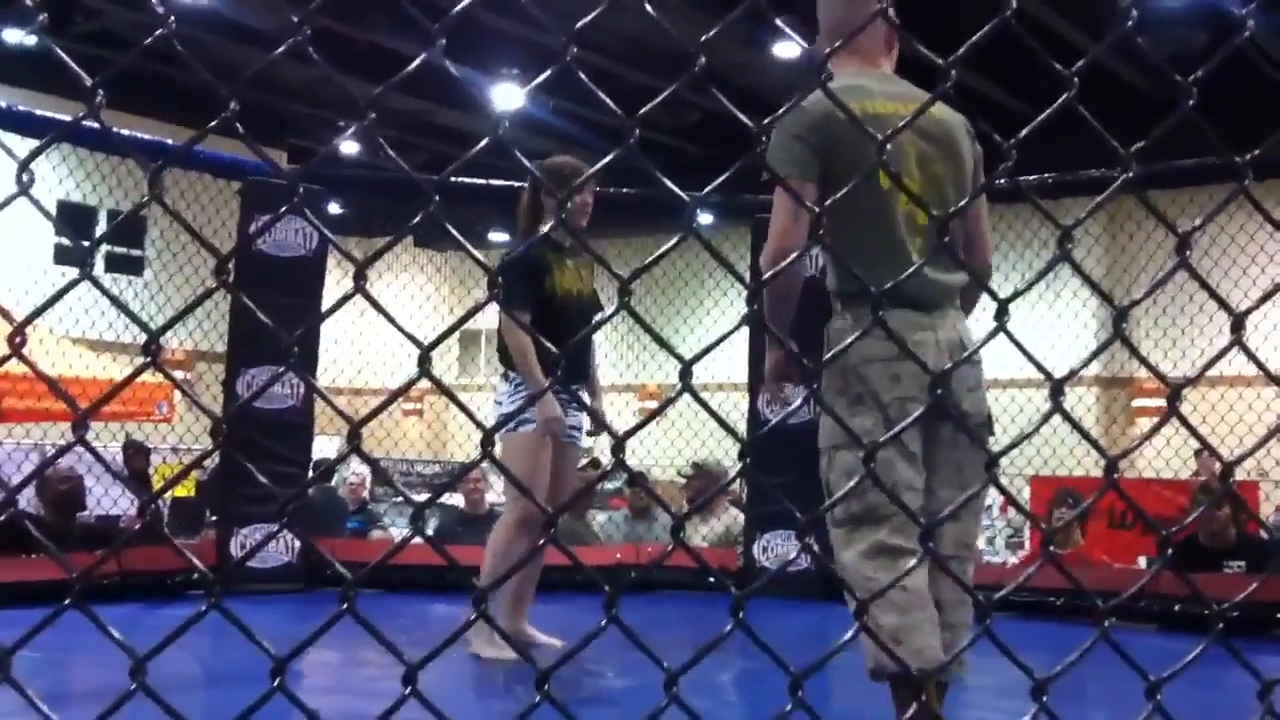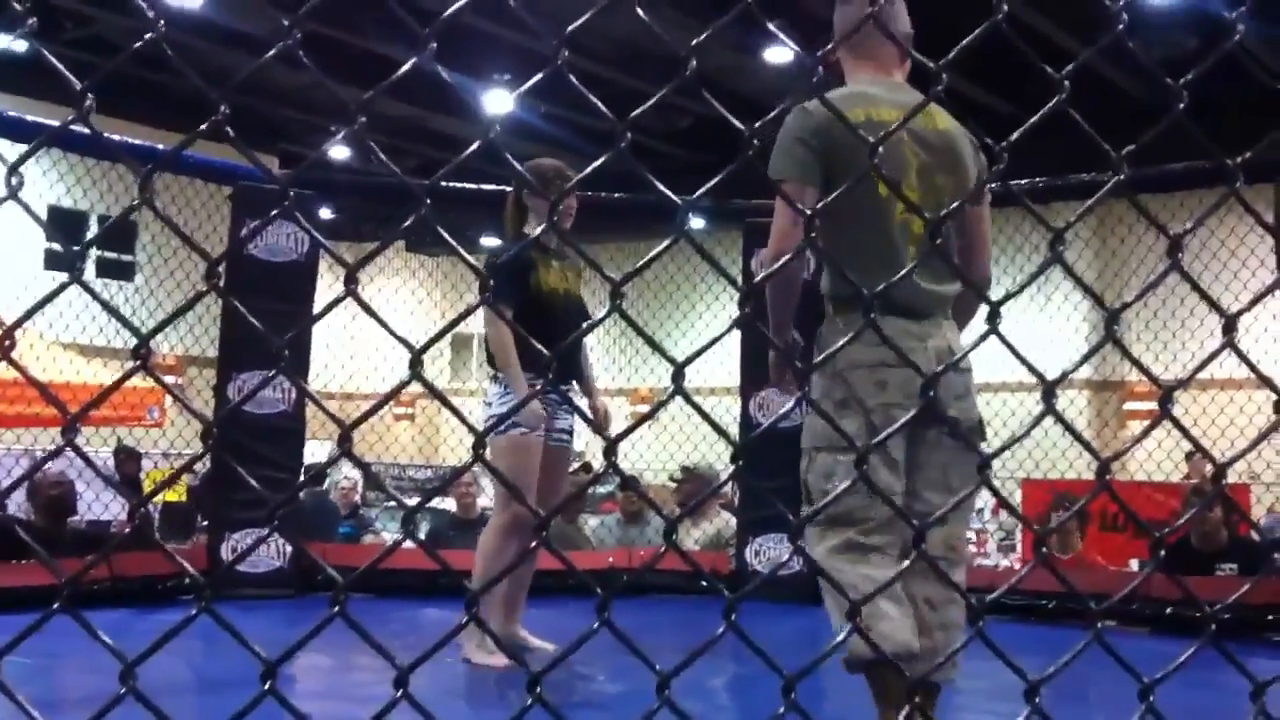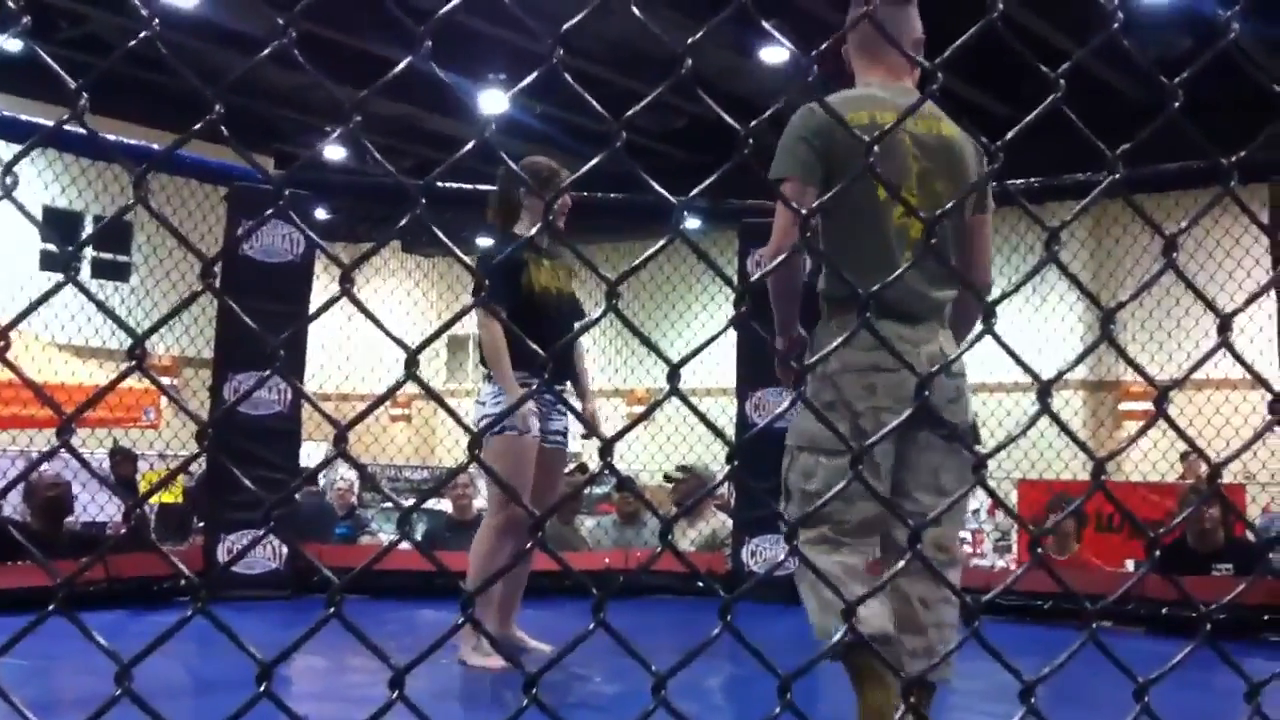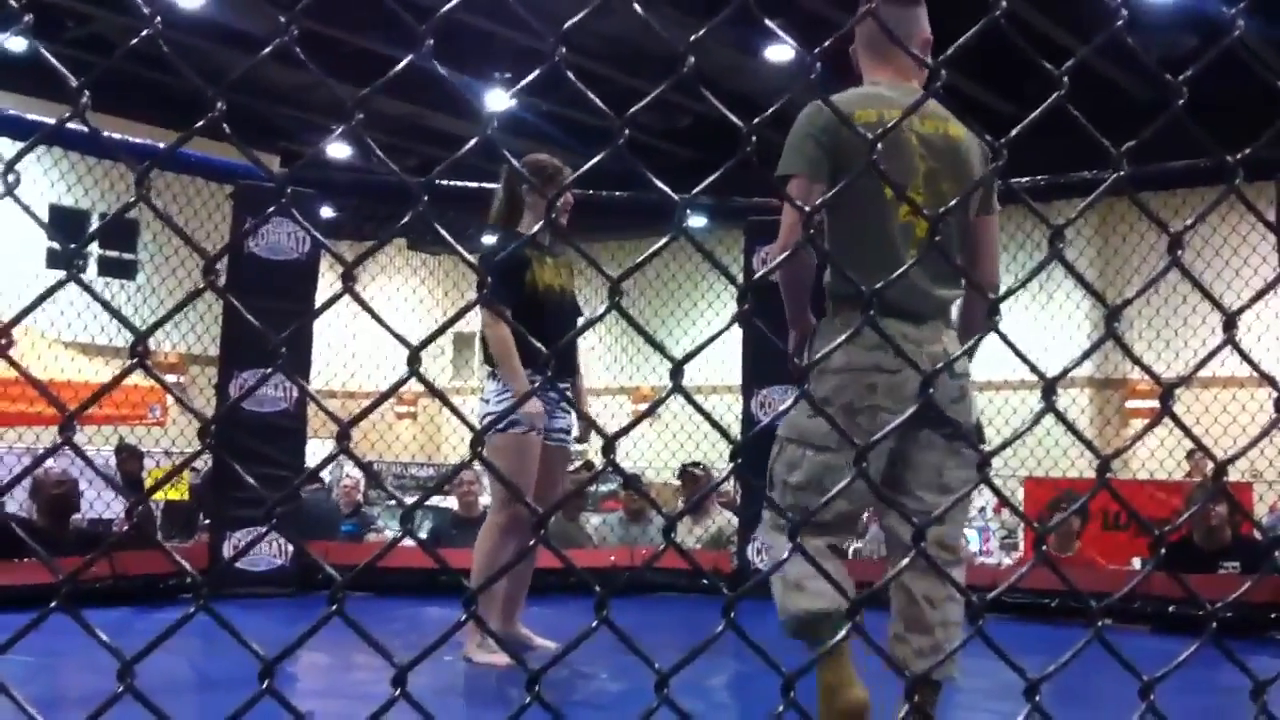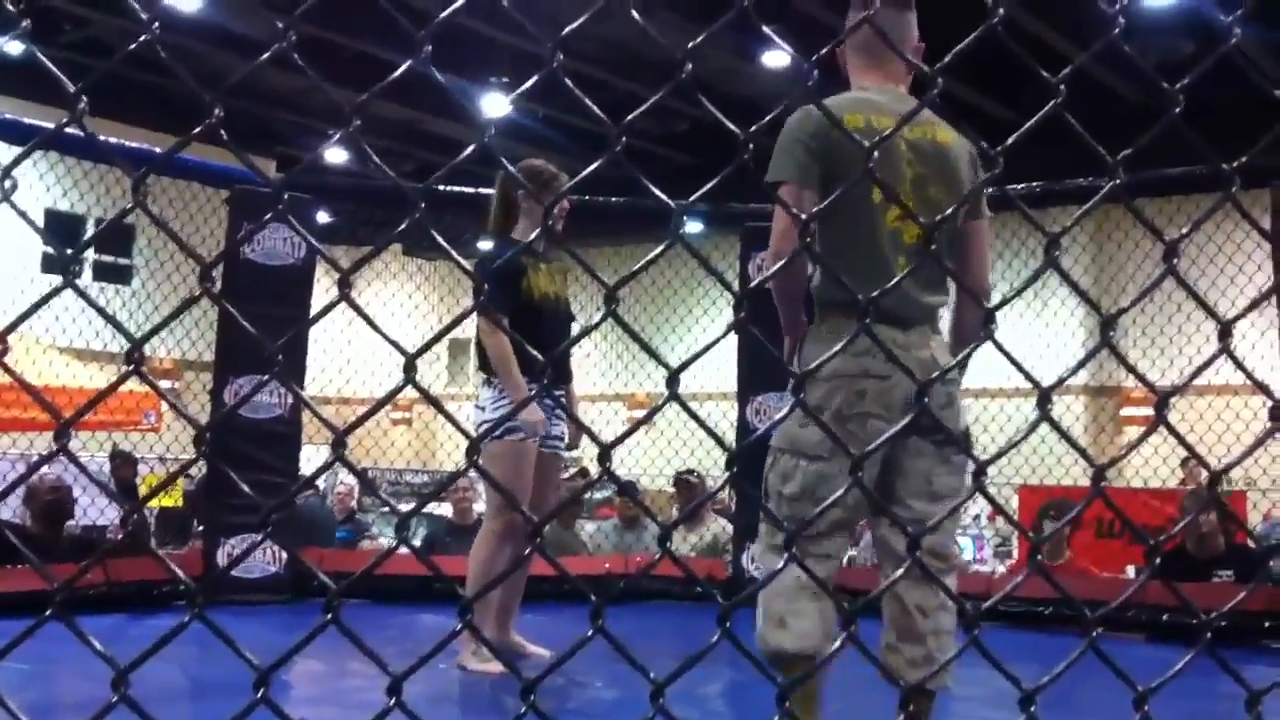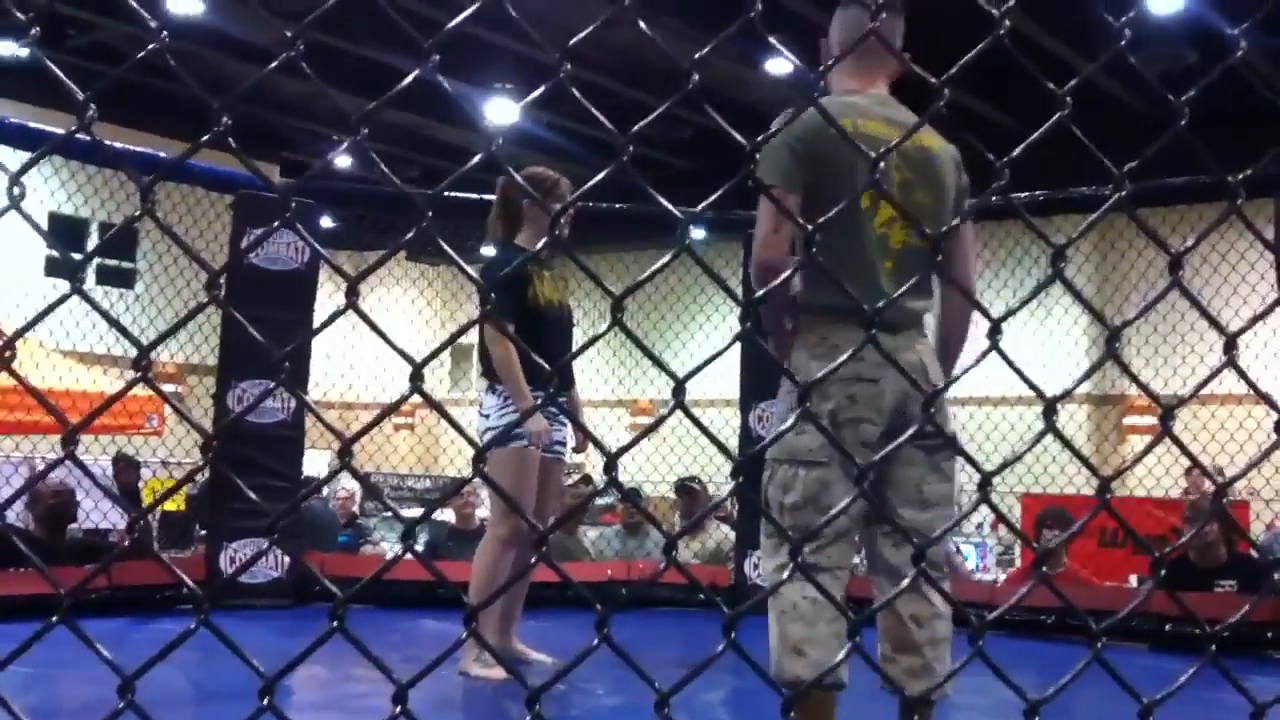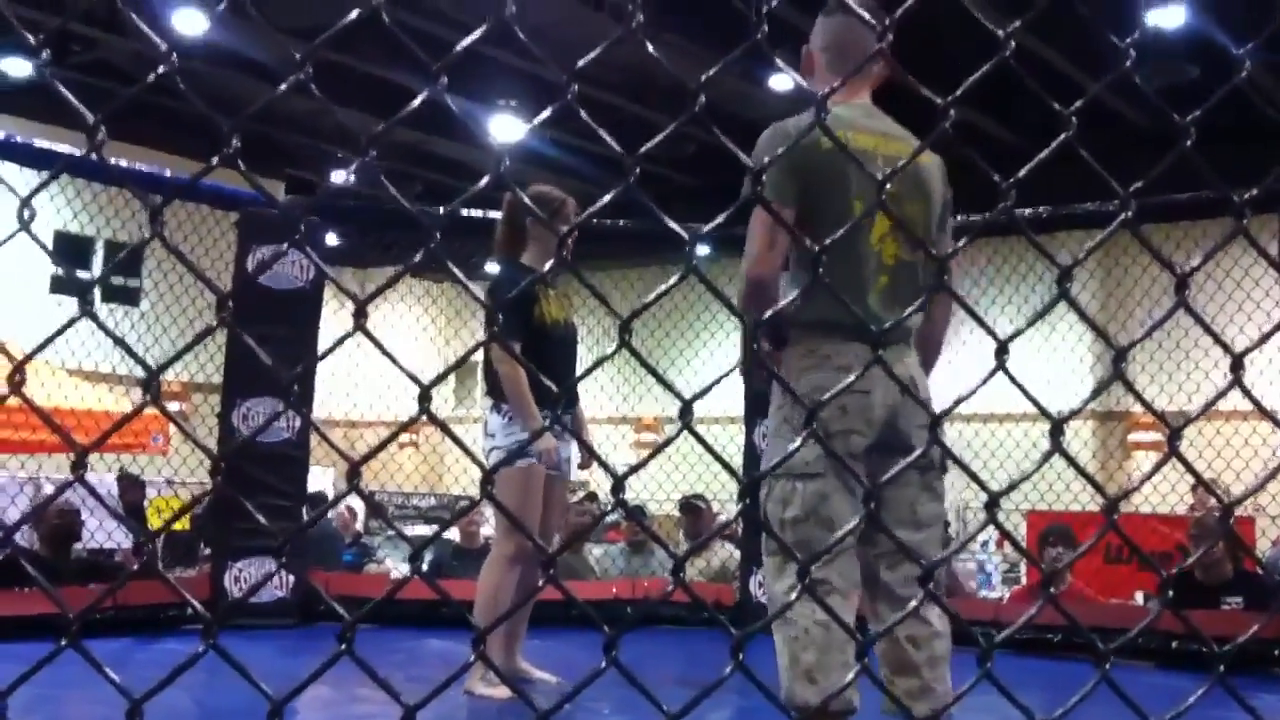
dt=0.2s
person 1, frame 1
left shoulder: (811, 114)
right shoulder: (951, 121)
left elbow: (784, 247)
right elbow: (980, 260)
left wrist: (776, 339)
left hip: (871, 340)
right hip: (951, 341)
left knee: (877, 537)
right knee: (947, 538)
person 1, frame 2
left shoulder: (814, 118)
right shoulder: (957, 134)
left elbow: (784, 251)
right elbow: (978, 271)
left wrist: (780, 338)
left hip: (860, 347)
right hip: (941, 350)
left knee: (852, 536)
right knee: (936, 544)
person 1, frame 3
left shoulder: (819, 119)
right shoulder: (962, 140)
left elbow: (783, 248)
right elbow: (978, 277)
left wrist: (787, 334)
left hip: (853, 348)
right hip: (935, 356)
left knee: (828, 532)
right knee: (928, 543)
person 1, frame 4
left shoulder: (828, 117)
right shoulder: (969, 141)
left elbow: (791, 244)
right elbow: (986, 280)
left wrist: (799, 326)
left hip: (856, 346)
right hip: (939, 355)
left knee: (799, 520)
right knee: (932, 542)
person 1, frame 5
left shoulder: (817, 121)
right shoulder: (957, 146)
left elbow: (783, 250)
right elbow: (977, 285)
left wrist: (796, 330)
left hip: (845, 353)
right hip: (926, 358)
left knee: (795, 538)
right knee: (924, 551)
person 1, frame 6
left shoulder: (803, 126)
right shoulder: (941, 149)
left elbow: (770, 256)
right elbow: (962, 288)
left wrist: (780, 331)
left hip: (832, 355)
right hip: (914, 362)
left knee: (805, 549)
right knee: (916, 557)
person 1, frame 7
left shoulder: (791, 139)
right shoulder: (925, 159)
left elbow: (761, 271)
right elbow: (940, 299)
left wrist: (760, 341)
left hip: (820, 369)
right hip: (901, 376)
left knee: (809, 565)
right knee: (909, 571)
person 2, frame 1
left shoulder: (581, 260)
right shoulder: (527, 254)
right elbow: (514, 329)
left wrist: (594, 395)
right wrist: (541, 396)
left hip: (568, 396)
right hip: (528, 393)
left knee: (554, 515)
right knee: (525, 509)
left ankle: (516, 620)
right ankle: (481, 623)
person 2, frame 2
left shoulder: (568, 262)
right shoulder: (513, 255)
right elbow: (497, 325)
left wrist: (593, 393)
right wrist: (523, 393)
left hip: (558, 398)
right hip: (519, 393)
left knee: (543, 517)
right knee: (513, 512)
left ankle: (509, 624)
right ankle: (476, 631)
person 2, frame 3
left shoulder: (559, 260)
right shoulder: (504, 253)
right elbow: (490, 325)
left wrist: (586, 395)
right wrist: (512, 393)
left hip: (552, 397)
right hip: (513, 393)
left knee: (537, 518)
right knee: (507, 514)
left ankle: (505, 625)
right ankle: (473, 634)
person 2, frame 4
left shoulder: (560, 259)
right shoulder: (506, 252)
right elbow: (495, 324)
left wrist: (579, 398)
right wrist: (523, 391)
left hip: (555, 395)
right hip: (516, 392)
left knee: (540, 517)
right knee: (510, 512)
left ankle: (509, 622)
right ankle: (478, 631)
person 2, frame 5
left shoulder: (554, 265)
right shoulder: (502, 258)
right elbow: (492, 331)
left wrist: (571, 408)
right wrist: (523, 400)
left hip: (549, 401)
right hip: (511, 399)
left knee: (535, 525)
right knee: (506, 519)
left ankle: (502, 630)
right ankle: (472, 639)
person 2, frame 6
left shoulder: (551, 270)
right shoulder: (506, 264)
right elbow: (498, 339)
left wrist: (576, 413)
right wrist: (527, 409)
left hip: (551, 410)
right hip: (514, 406)
left knee: (536, 531)
right knee: (508, 526)
left ankle: (504, 637)
right ankle: (474, 646)
person 2, frame 7
left shoulder: (553, 288)
right shoulder: (512, 283)
right elbow: (505, 359)
left wrist: (580, 429)
right wrist: (536, 429)
left hip: (554, 428)
right hip: (518, 425)
left knee: (540, 550)
right knee: (513, 544)
left ankle: (509, 657)
right ankle: (479, 665)
